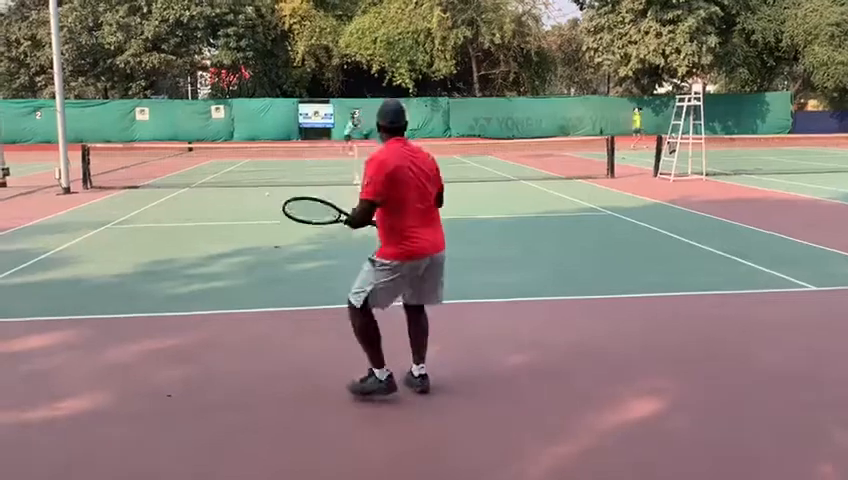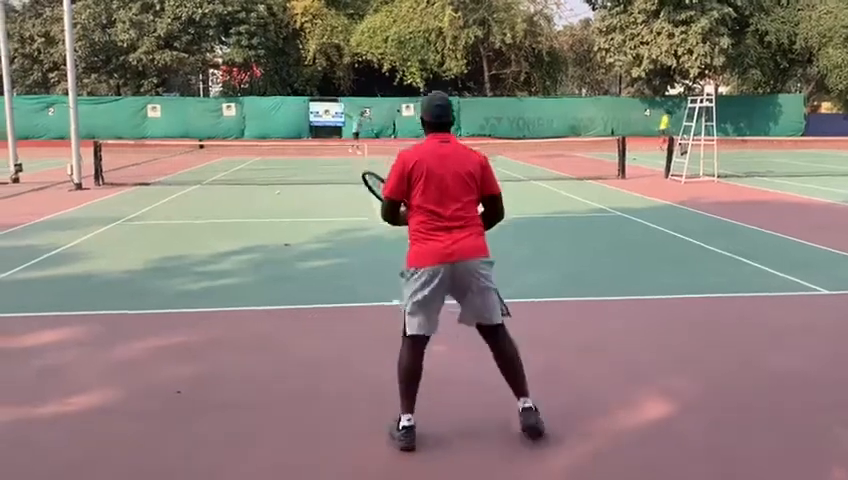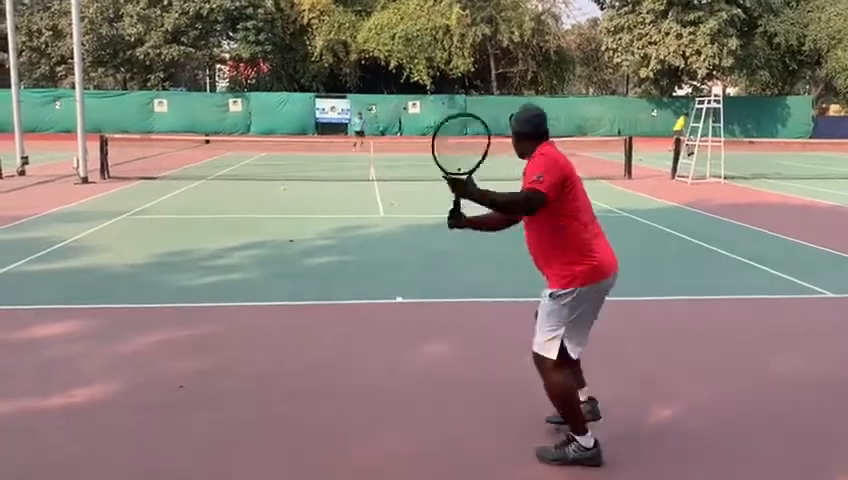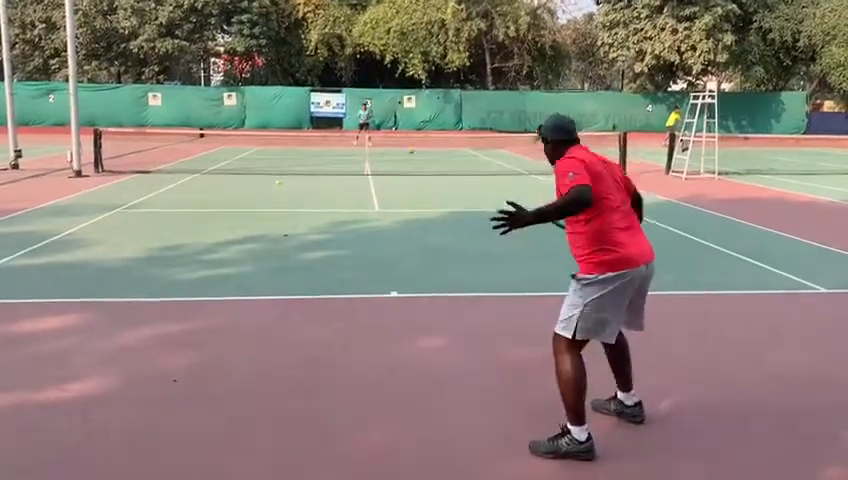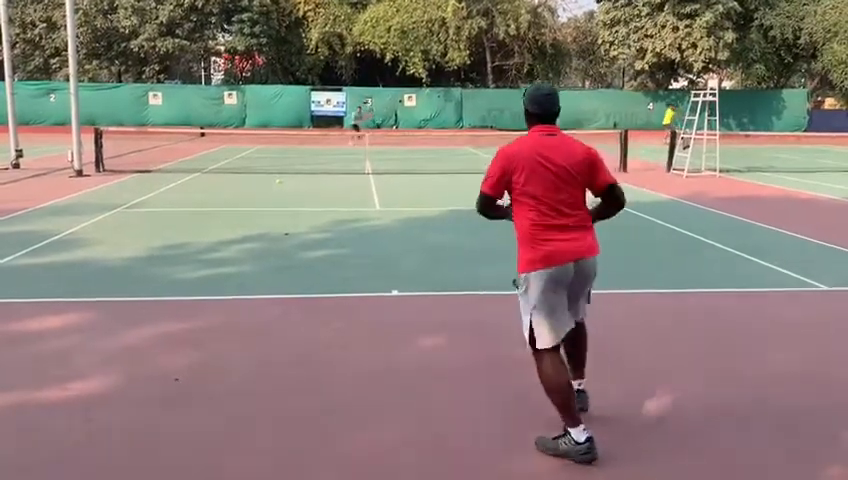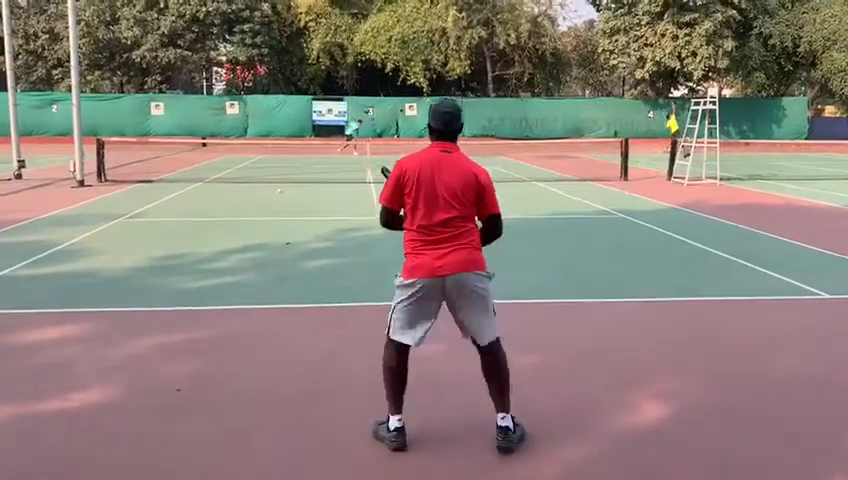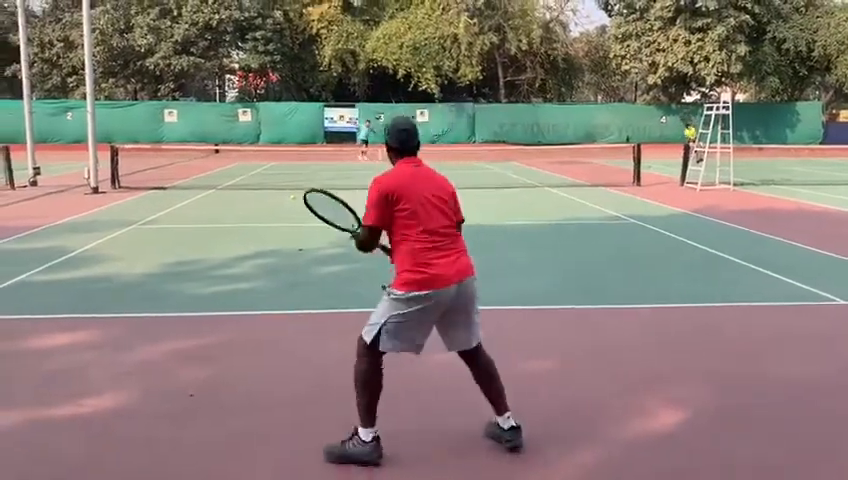
dt=0.7s
person 1, frame 1
left shoulder: (378, 161)
right shoulder: (426, 157)
left elbow: (363, 215)
left wrist: (354, 220)
left hip: (398, 253)
right hip: (434, 248)
left knee: (358, 306)
right knee: (415, 306)
left ankle: (379, 374)
right ankle: (419, 373)
person 1, frame 2
left shoulder: (408, 157)
right shoulder: (477, 159)
left elbow: (389, 214)
right elbow: (496, 213)
left hip: (427, 260)
right hip: (472, 257)
left knee: (414, 340)
right knee: (494, 332)
left ankle: (405, 424)
right ankle: (527, 409)
person 1, frame 3
left shoulder: (547, 163)
right shoulder: (543, 165)
left elbow: (526, 205)
right elbow: (506, 217)
left wrist: (472, 192)
right wrist: (466, 221)
left hip: (578, 276)
right hip: (590, 269)
left knee: (547, 359)
right knee: (558, 338)
left ankle: (583, 442)
right ankle: (582, 399)
person 1, frame 4
left shoulder: (570, 163)
right shoulder: (605, 164)
left elbow: (581, 198)
right elbow: (636, 200)
left wrist: (529, 218)
left hip: (608, 267)
right hip: (642, 260)
left knee: (566, 344)
right knee: (608, 327)
left ankle: (577, 436)
right ankle: (628, 401)
person 1, frame 5
left shoulder: (510, 154)
right shoulder: (583, 151)
left elbow: (485, 208)
right elbow: (616, 201)
left wrist: (516, 212)
left hip: (542, 262)
right hip: (584, 255)
left knee: (546, 349)
right knee: (573, 321)
left ankle: (577, 436)
right ankle: (578, 389)
person 1, frame 6
left shoulder: (405, 166)
right shoulder: (477, 172)
left elbow: (387, 220)
right elbow: (493, 228)
left hip: (419, 272)
right hip: (467, 270)
left knee: (396, 343)
right knee: (489, 345)
left ankle: (395, 425)
right ankle: (506, 425)
person 1, frame 7
left shoulder: (385, 183)
right shoulder: (443, 182)
left elbow: (368, 240)
left wrist: (357, 238)
left hip: (420, 284)
right hip: (462, 278)
left knee: (367, 348)
right knee: (472, 351)
left ankle: (366, 439)
right ankle: (507, 424)
